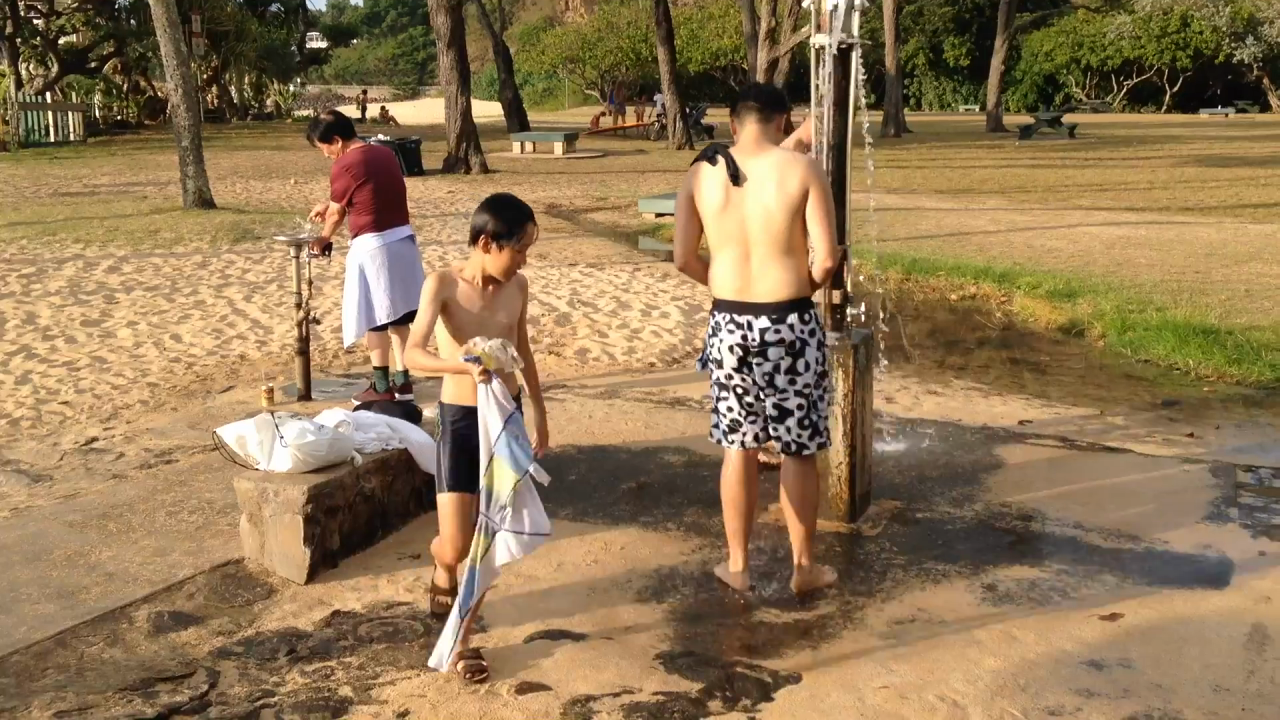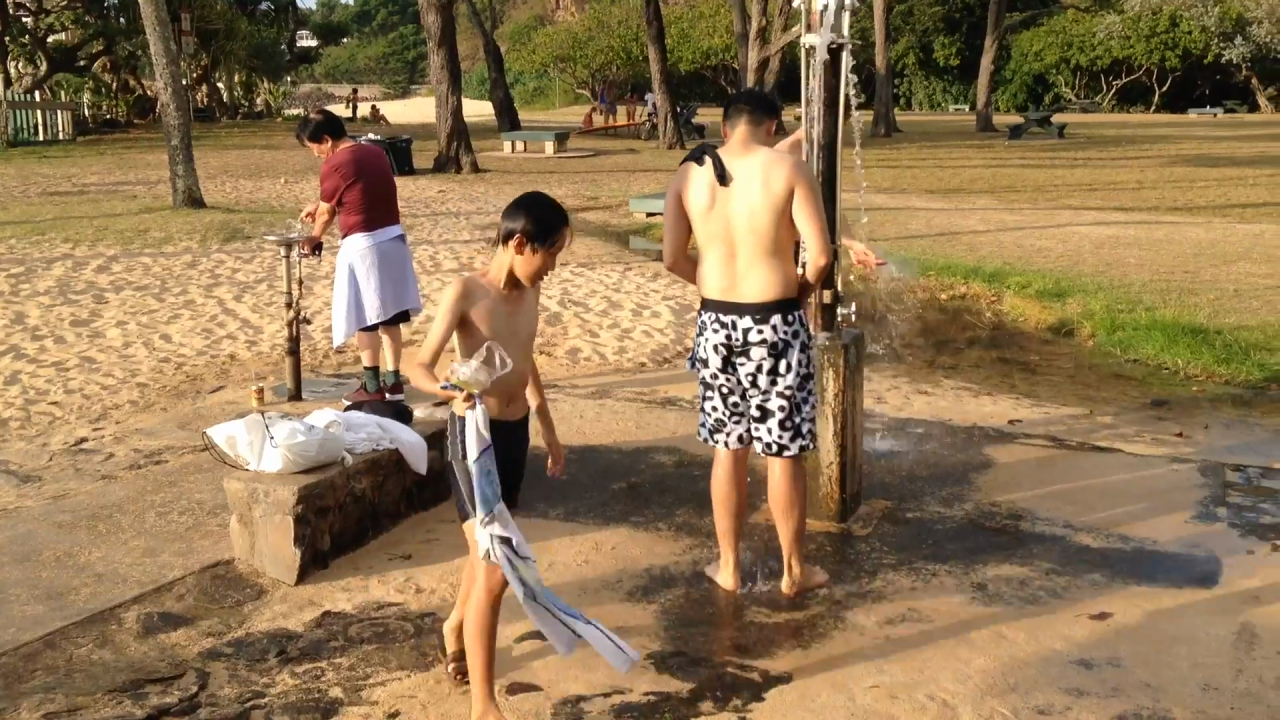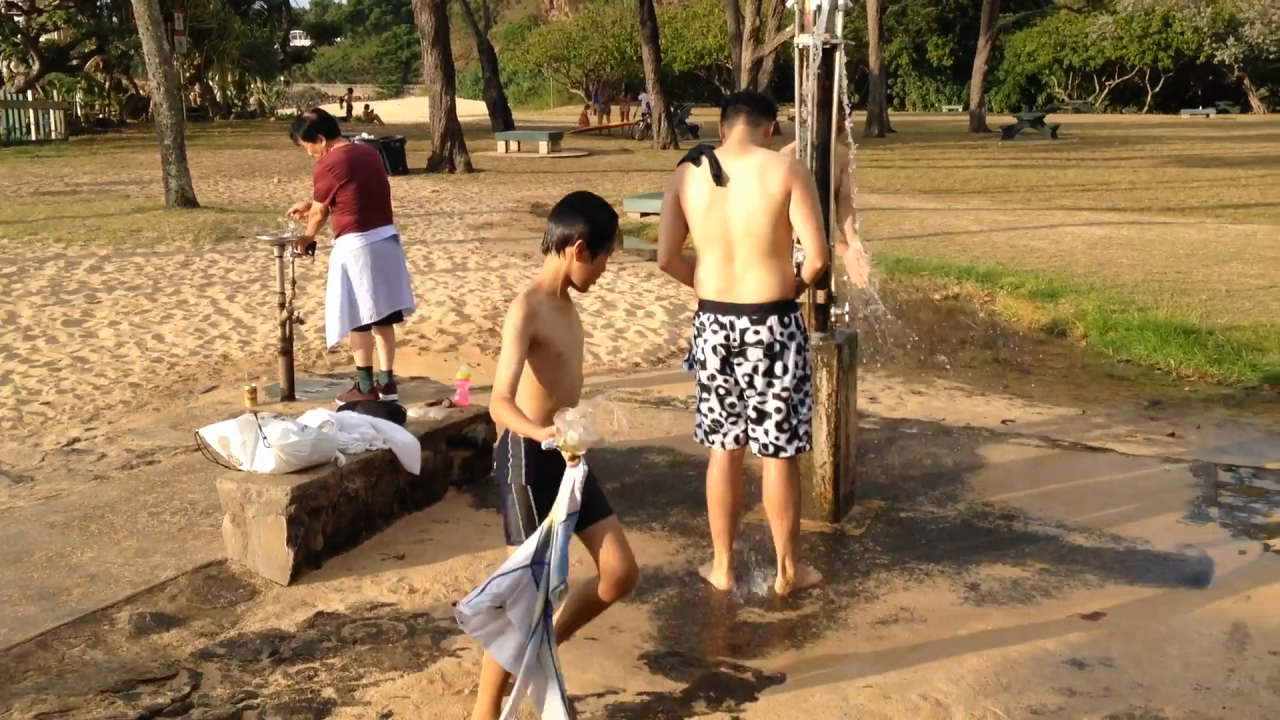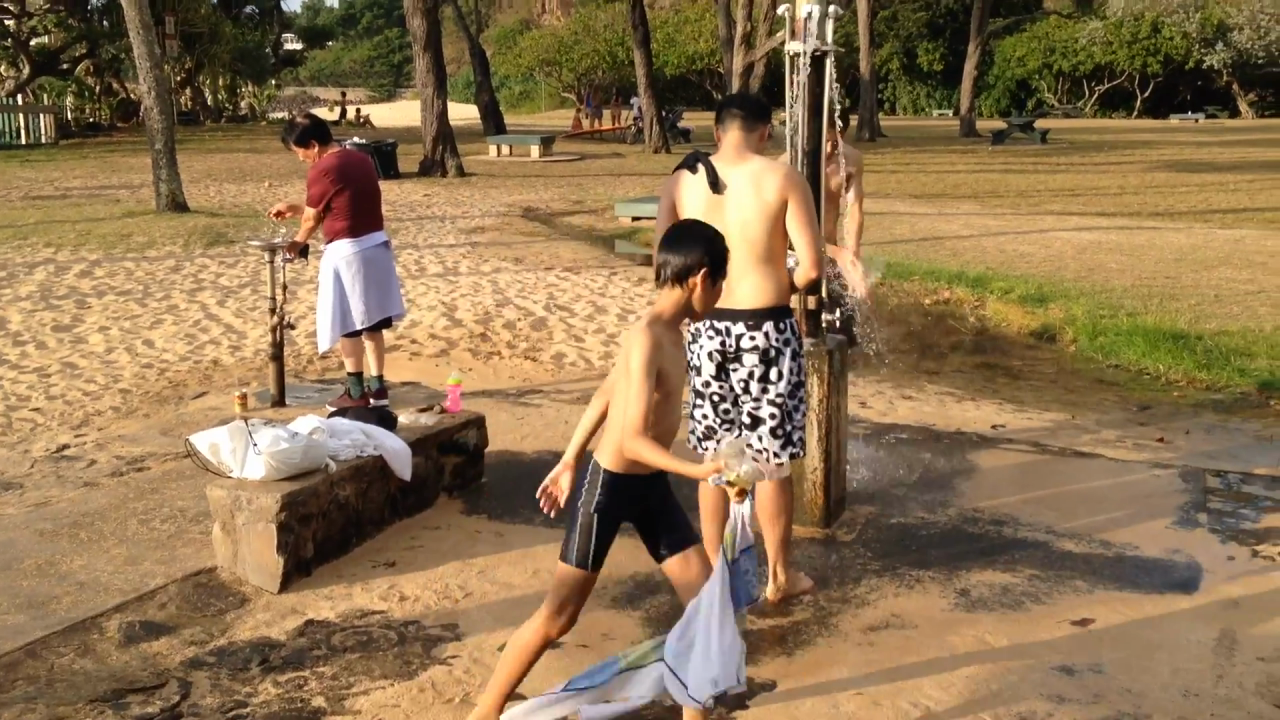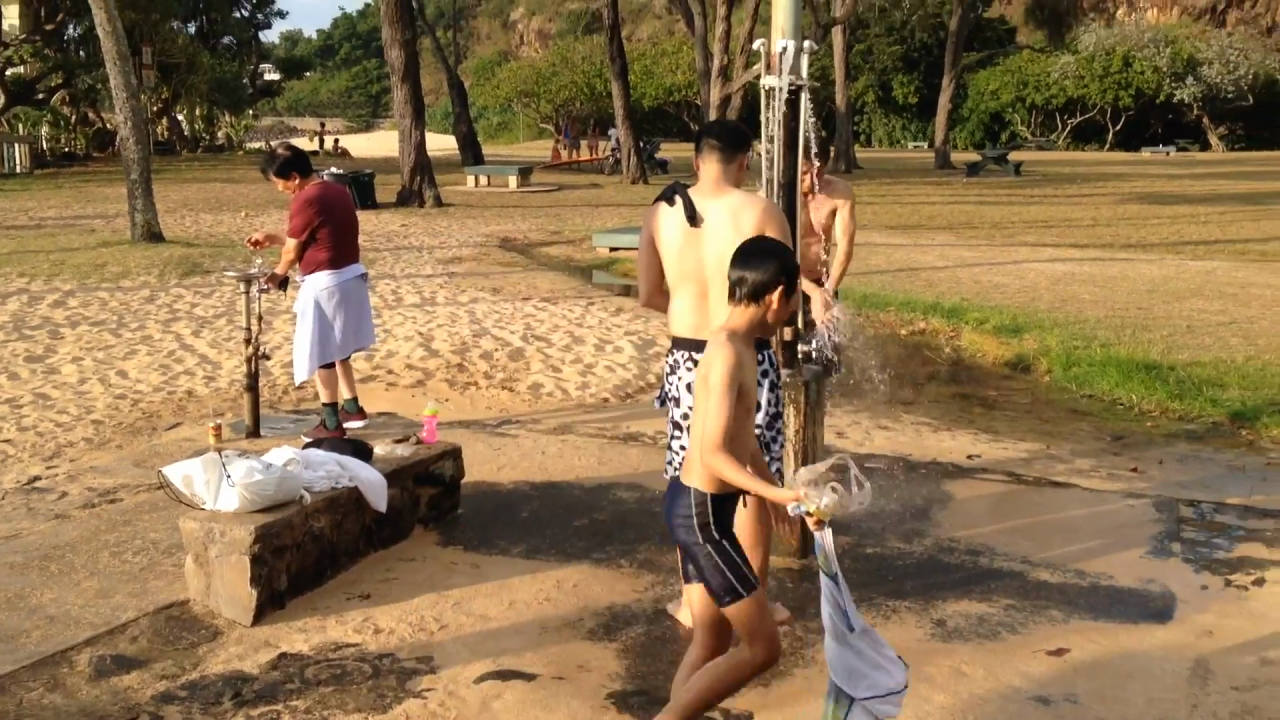
dt=0.3s
person 1, frame 1
left shoulder: (702, 172)
right shoulder: (804, 169)
left elbow: (683, 258)
right elbow: (828, 258)
right wrist: (809, 285)
left hip: (728, 323)
right hip: (789, 324)
left knee: (738, 447)
right knee: (798, 449)
left ankle: (736, 564)
right ankle: (804, 567)
person 1, frame 2
left shoulder: (688, 175)
right shoulder: (789, 169)
left elbow: (672, 259)
right elbow: (820, 255)
right wrist: (804, 287)
left hip: (715, 323)
right hip: (774, 324)
left knee: (728, 447)
right knee: (784, 451)
left ankle: (728, 565)
right ankle: (793, 568)
person 1, frame 3
left shoulder: (686, 174)
right shoulder: (787, 170)
left elbow: (666, 257)
right elbow: (817, 257)
right wrist: (796, 285)
left hip: (713, 324)
right hip: (772, 325)
left knee: (724, 448)
right knee: (780, 453)
left ankle: (722, 565)
right ankle: (788, 569)
person 1, frame 4
left shoulder: (680, 180)
right shoulder: (783, 177)
right elbow: (812, 266)
right wrist: (783, 288)
left hip: (709, 331)
right hip: (766, 332)
left knee: (715, 454)
right knee: (773, 457)
right ankle: (779, 575)
person 1, frame 5
left shoulder: (660, 214)
right shoulder: (761, 211)
left elbow: (648, 295)
left hip: (686, 360)
right knee: (751, 488)
left ankle: (692, 601)
person 2, frame 1
left shoulder: (517, 287)
right shoulder: (444, 284)
right elbow: (414, 353)
left wrist: (538, 411)
right wrist: (462, 367)
right hip: (459, 420)
right knee: (454, 547)
left ankle: (461, 637)
right ankle: (442, 569)
person 2, frame 2
left shoulder: (529, 292)
right shoulder: (464, 292)
right elbow: (418, 368)
left wrist: (549, 432)
right wrist: (451, 391)
left hip: (515, 435)
right hip: (471, 437)
left knee: (490, 562)
right knee: (494, 573)
left ankle: (455, 631)
person 2, frame 3
left shoulder: (563, 300)
right shoulder: (526, 310)
right elbow: (504, 403)
right wrist: (545, 435)
left hip: (567, 456)
right hip: (529, 458)
left knee: (620, 577)
person 2, frame 4
left shoulder: (670, 330)
right shoulder: (645, 338)
left elbow: (605, 396)
right elbow: (631, 438)
left wrist: (568, 461)
right wrist: (696, 469)
left hip: (652, 484)
right hip: (610, 485)
right knee: (558, 616)
person 2, frame 5
left shoulder: (730, 343)
right shoulder: (728, 354)
right elbow: (712, 453)
left wrist: (770, 486)
right wrist: (775, 494)
left hip: (695, 503)
right hip: (700, 511)
left knee: (713, 641)
right knee: (761, 647)
person 3, frame 1
left shoulder: (345, 165)
right shoulder: (386, 154)
left elbow: (338, 214)
left wrist: (323, 239)
right wrist: (329, 205)
left hip: (373, 247)
right hip: (402, 241)
left knee: (376, 319)
right knee: (399, 315)
left ankle: (382, 387)
right ankle: (402, 381)
person 3, frame 2
left shoulder: (334, 165)
right shoulder: (375, 153)
left elbow: (327, 214)
left wrist: (314, 238)
right wrist: (319, 207)
left hip: (363, 247)
right hip: (392, 240)
left knee: (365, 319)
right knee: (390, 314)
left ankle: (373, 388)
right ankle: (394, 381)
person 3, frame 3
left shoulder: (328, 165)
right shoulder: (369, 153)
left elbow: (320, 213)
left wrist: (306, 238)
right wrist: (309, 206)
left hip: (356, 247)
right hip: (386, 240)
left knee: (359, 319)
right knee: (383, 315)
left ankle: (365, 387)
right ankle: (386, 381)
person 3, frame 4
left shoulder: (322, 170)
right shoulder: (361, 159)
left elbow: (312, 219)
left wrist: (298, 243)
right wrist: (293, 208)
left hip: (347, 253)
right hip: (376, 246)
left knee: (349, 325)
right knee: (372, 321)
left ankle: (356, 393)
right ankle: (377, 387)
person 3, frame 5
left shoulder: (305, 201)
right shoulder: (338, 192)
left elbow: (293, 251)
left wrist: (278, 274)
right wrist: (272, 238)
left hip: (325, 285)
right hip: (350, 279)
left knee: (321, 355)
right knee: (337, 351)
left ankle: (331, 424)
right ankle: (352, 408)
